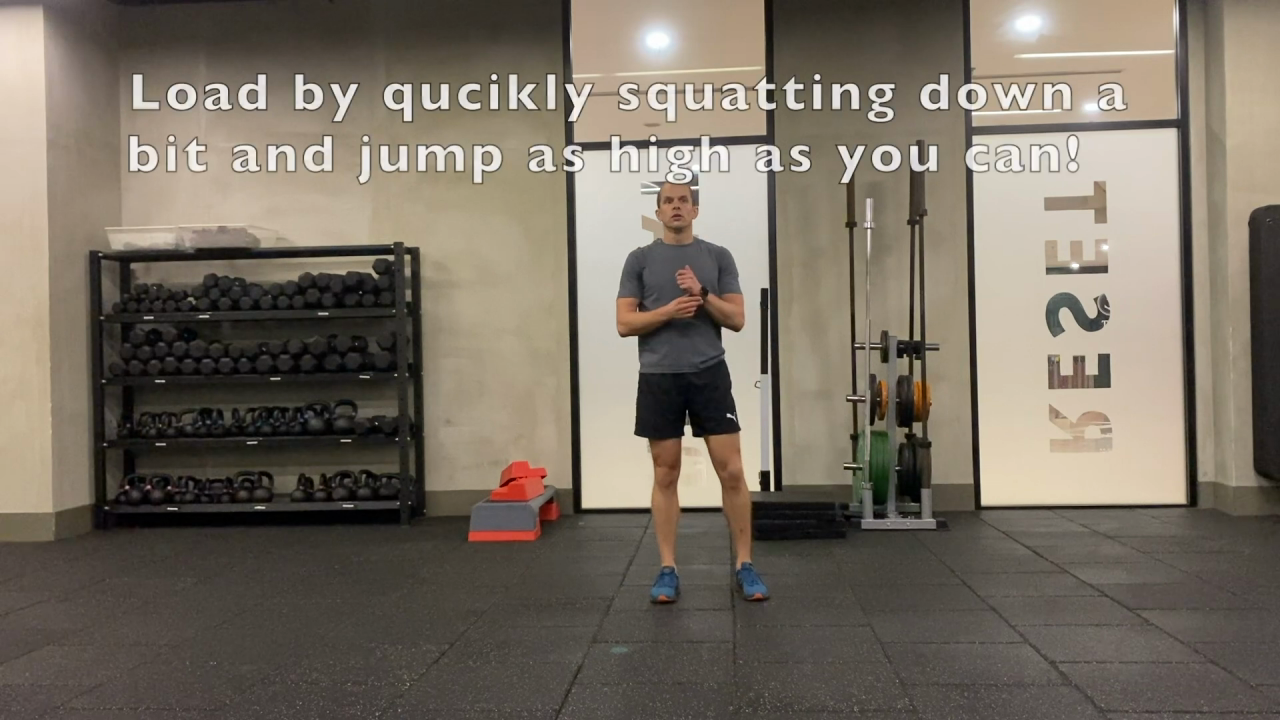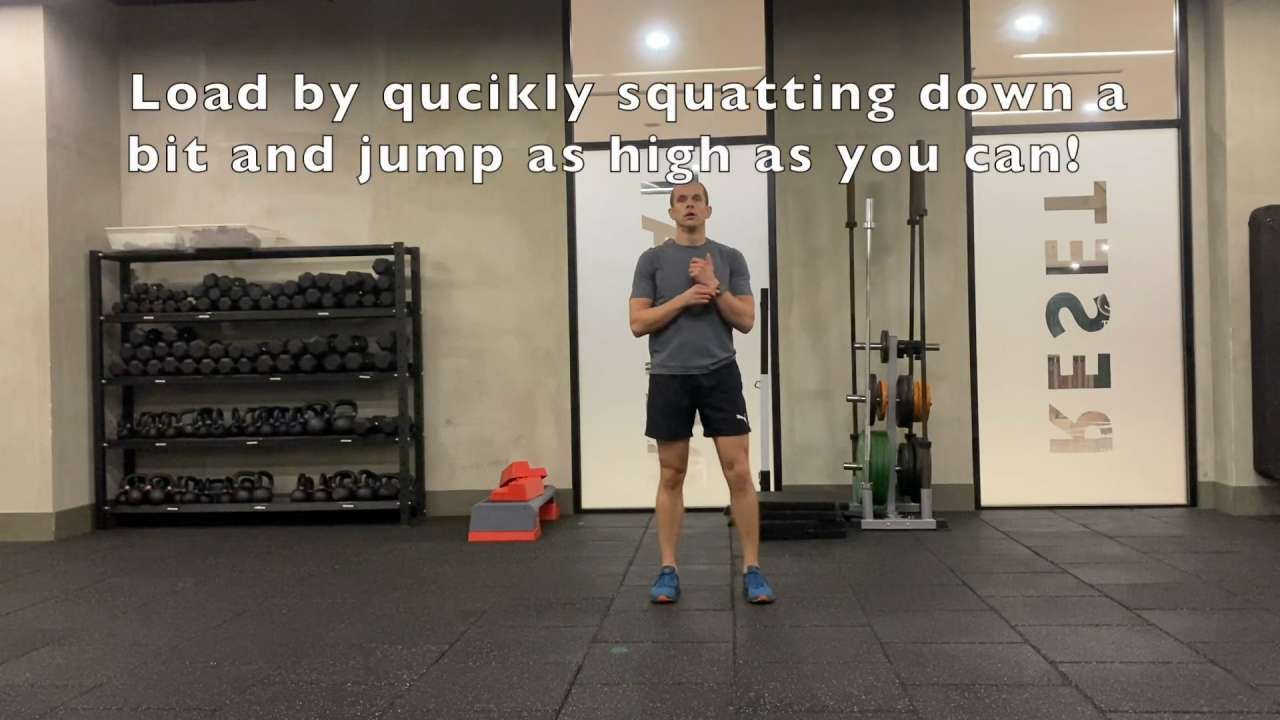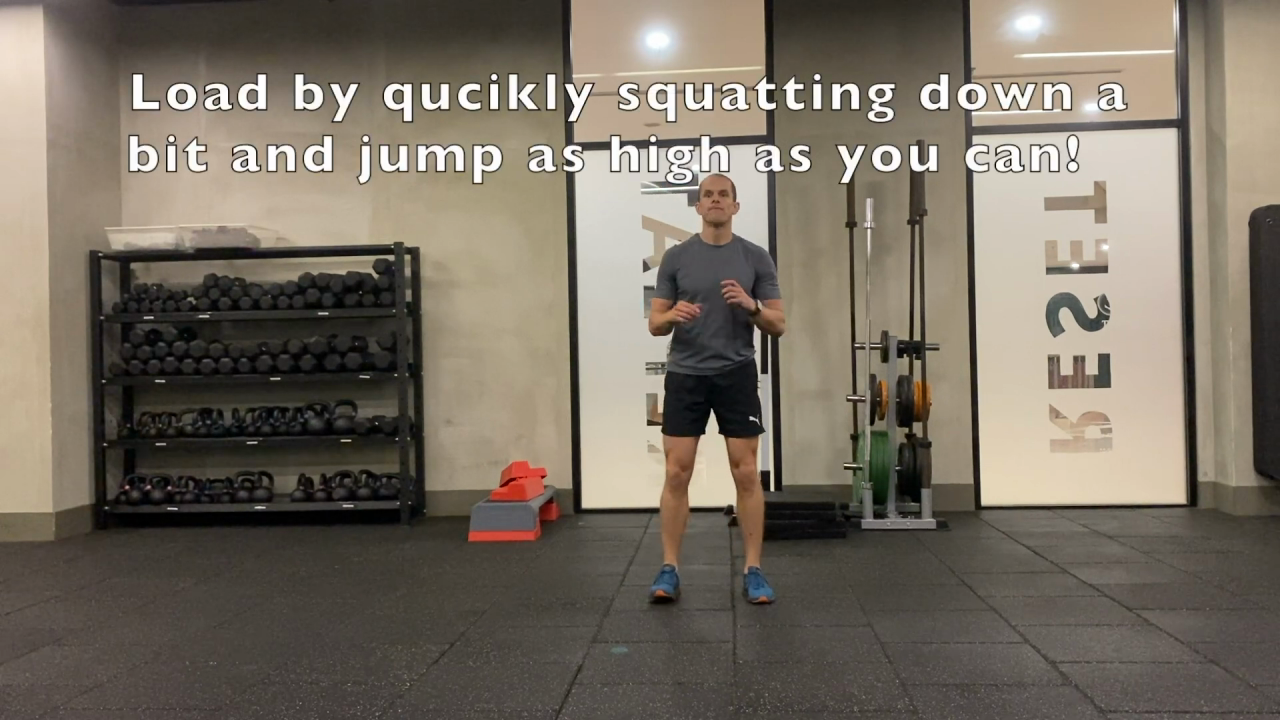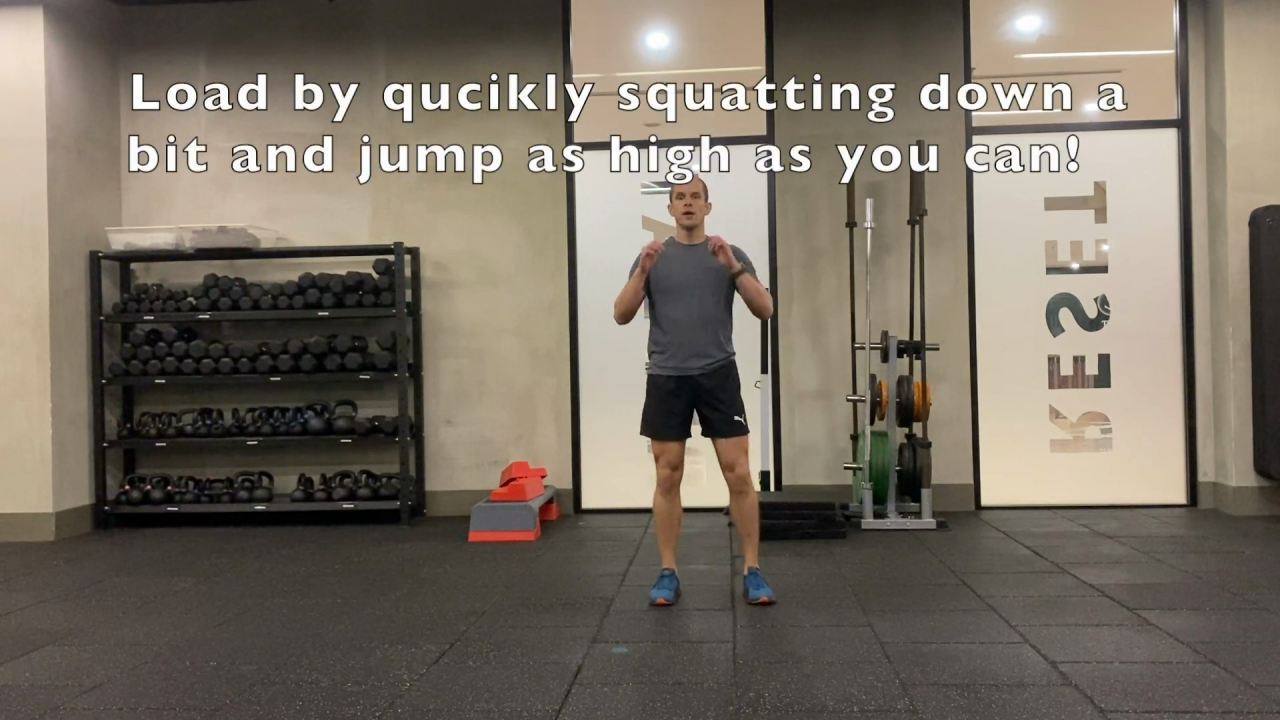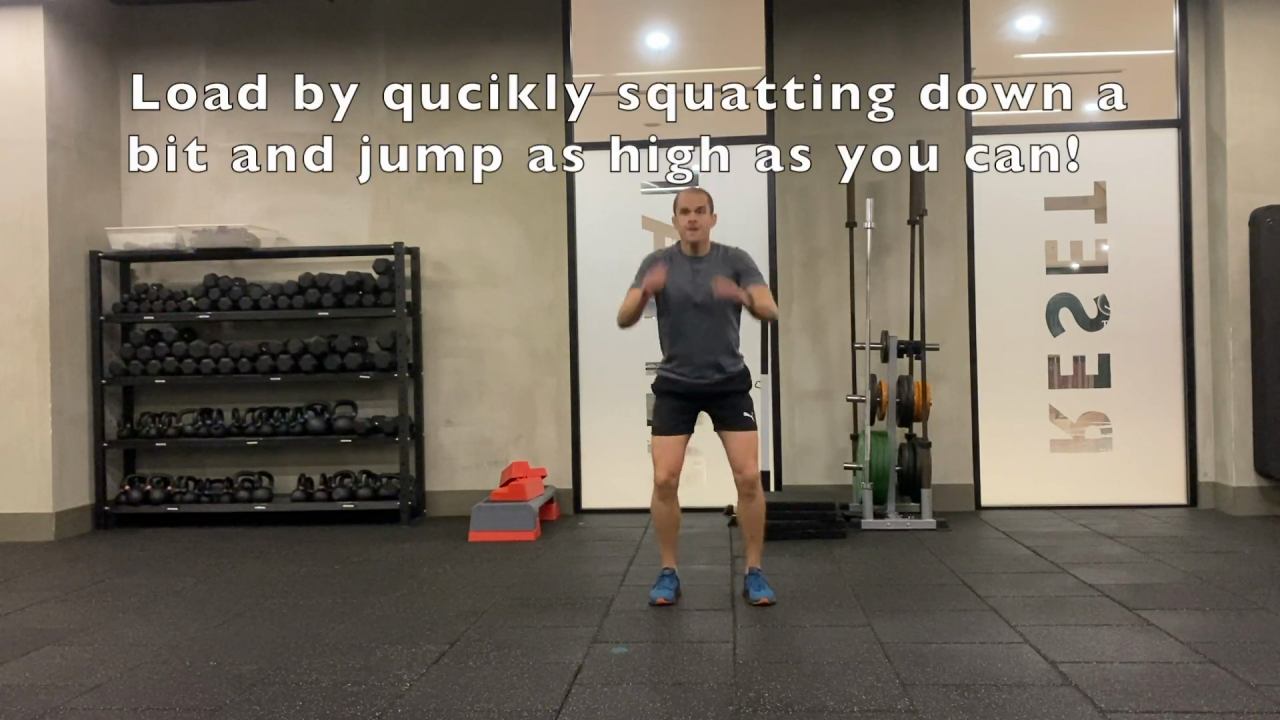
dt=0.5s
person 1, frame 1
left shoulder: (718, 257)
right shoulder: (640, 259)
left elbow: (737, 318)
right elbow: (624, 323)
left wrist: (701, 294)
right wrist: (668, 310)
left hip: (709, 374)
right hip: (659, 378)
left knee: (731, 472)
right knee: (665, 476)
left ankle: (744, 564)
right ankle: (668, 569)
person 1, frame 2
left shoulder: (730, 259)
right shoulder: (652, 260)
left elbow: (746, 320)
right elbow: (638, 323)
left wrist: (714, 286)
right wrist: (683, 297)
left hip: (720, 375)
right hip: (670, 378)
left knee: (739, 474)
right knee: (671, 477)
left ankle: (751, 569)
right ankle: (668, 569)
person 1, frame 3
left shoulder: (756, 257)
right shoulder: (676, 257)
left elbow: (778, 325)
right elbow: (654, 323)
left wrist: (750, 305)
right wrist: (673, 315)
left hip: (737, 375)
right hip: (685, 376)
left knee: (747, 475)
right knee: (677, 475)
left ankle: (752, 570)
right ankle: (669, 569)
person 1, frame 4
left shoulder: (727, 255)
right shoulder: (653, 257)
left elbow: (764, 308)
right elbow: (622, 313)
left wrist: (735, 267)
right wrist: (641, 269)
left hip: (718, 375)
right hip: (666, 378)
left knee: (738, 476)
right knee: (667, 478)
left ankle: (752, 570)
right ankle: (668, 572)
person 1, frame 5
left shoulder: (735, 260)
right shoulder: (656, 263)
left elbow: (770, 311)
right elbow: (624, 319)
left wrist: (742, 296)
right wrist: (645, 292)
left hip: (728, 381)
right hip: (675, 384)
left knee: (748, 477)
right knee: (664, 480)
left ankle: (754, 571)
right ankle: (668, 572)
